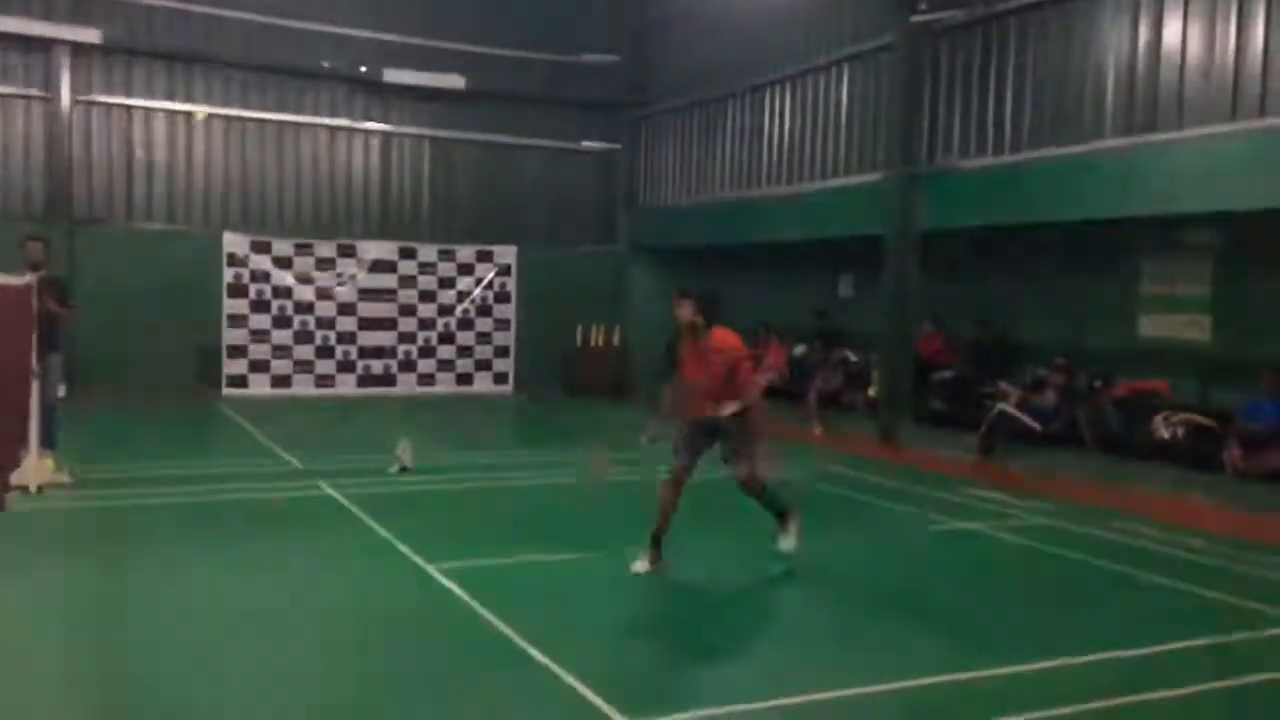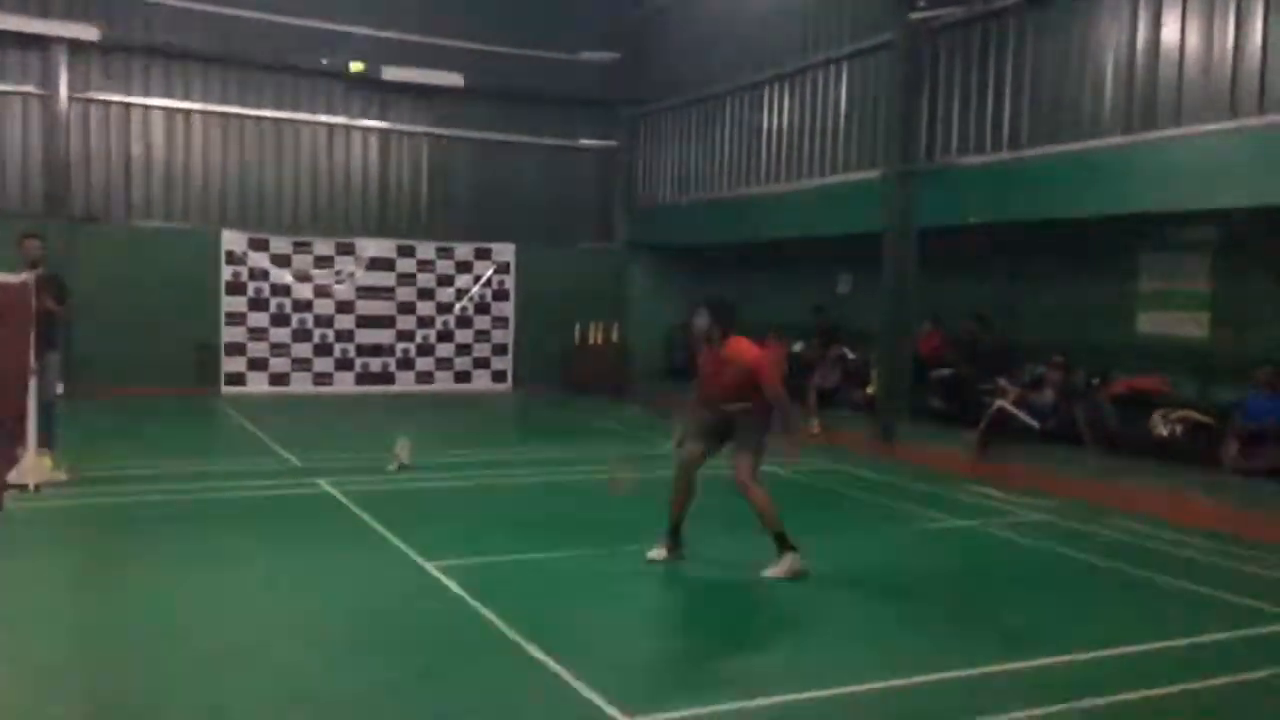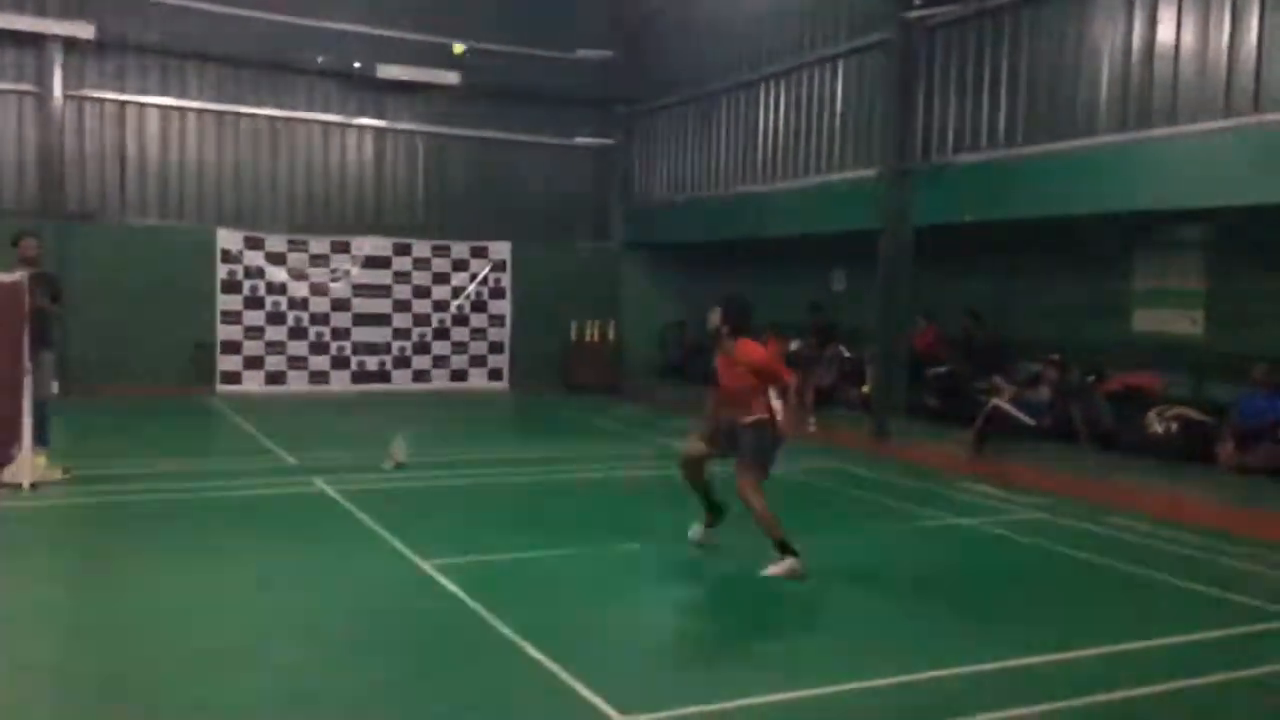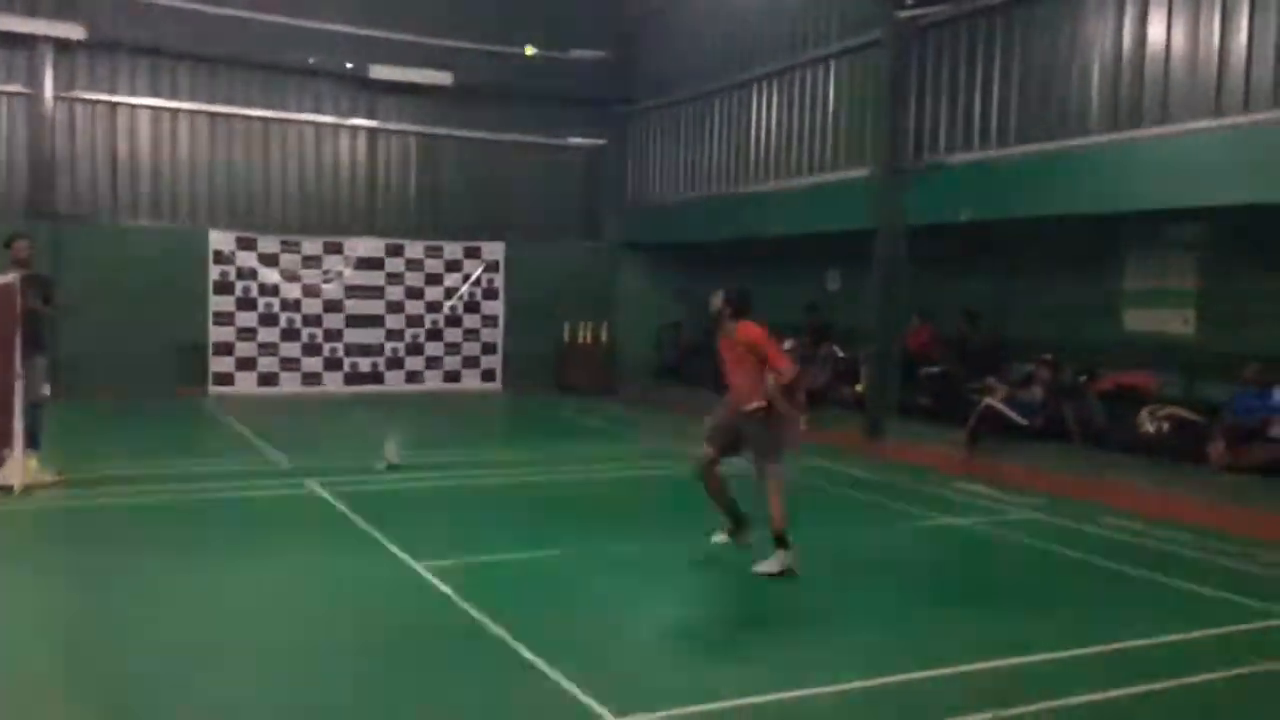
dt=0.1s
person 1, frame 1
left shoulder: (730, 346)
right shoulder: (682, 346)
left elbow: (751, 389)
right elbow: (681, 387)
left hip: (733, 414)
right hip: (698, 415)
left knee: (744, 476)
right knee: (676, 473)
left ankle: (785, 518)
right ankle: (654, 549)
person 1, frame 2
left shoulder: (748, 355)
right shoulder: (704, 351)
left elbow: (775, 394)
right elbow: (701, 388)
left wrist: (788, 425)
right wrist: (687, 428)
left hip: (751, 412)
right hip: (719, 412)
left knee: (743, 478)
right knee: (686, 464)
left ankle: (788, 552)
right ankle: (672, 542)
person 1, frame 3
left shoulder: (755, 356)
right shoulder: (721, 355)
left elbow: (790, 384)
left wrist: (786, 421)
right wrist: (707, 426)
left hip: (761, 424)
right hip: (732, 421)
left knee: (746, 487)
right knee: (689, 457)
left ankle: (788, 556)
right ankle: (713, 512)
person 1, frame 4
left shoulder: (752, 334)
right shoulder: (726, 336)
left elbow: (788, 371)
right wrist: (721, 411)
left hip: (763, 412)
right hip: (739, 412)
left knee: (768, 474)
right knee: (704, 463)
left ankle: (782, 551)
right ankle: (738, 524)
person 2, frame 1
left shoulder: (56, 283)
left elbow: (66, 313)
left wrist: (52, 307)
left hip: (49, 349)
left knee: (48, 400)
left ankle: (48, 450)
person 2, frame 2
left shoulder: (54, 281)
left elbow: (64, 312)
left wrist: (49, 306)
left hip: (48, 347)
left knee: (47, 399)
left ankle: (45, 449)
person 2, frame 3
left shoulder: (48, 279)
left elbow: (58, 310)
left wrist: (44, 304)
left hip: (42, 344)
left knee: (41, 398)
left ankle: (40, 449)
person 2, frame 4
left shoulder: (41, 282)
left elbow: (50, 312)
left wrist: (36, 306)
left hip: (34, 348)
left knee: (33, 401)
left ankle: (32, 452)
